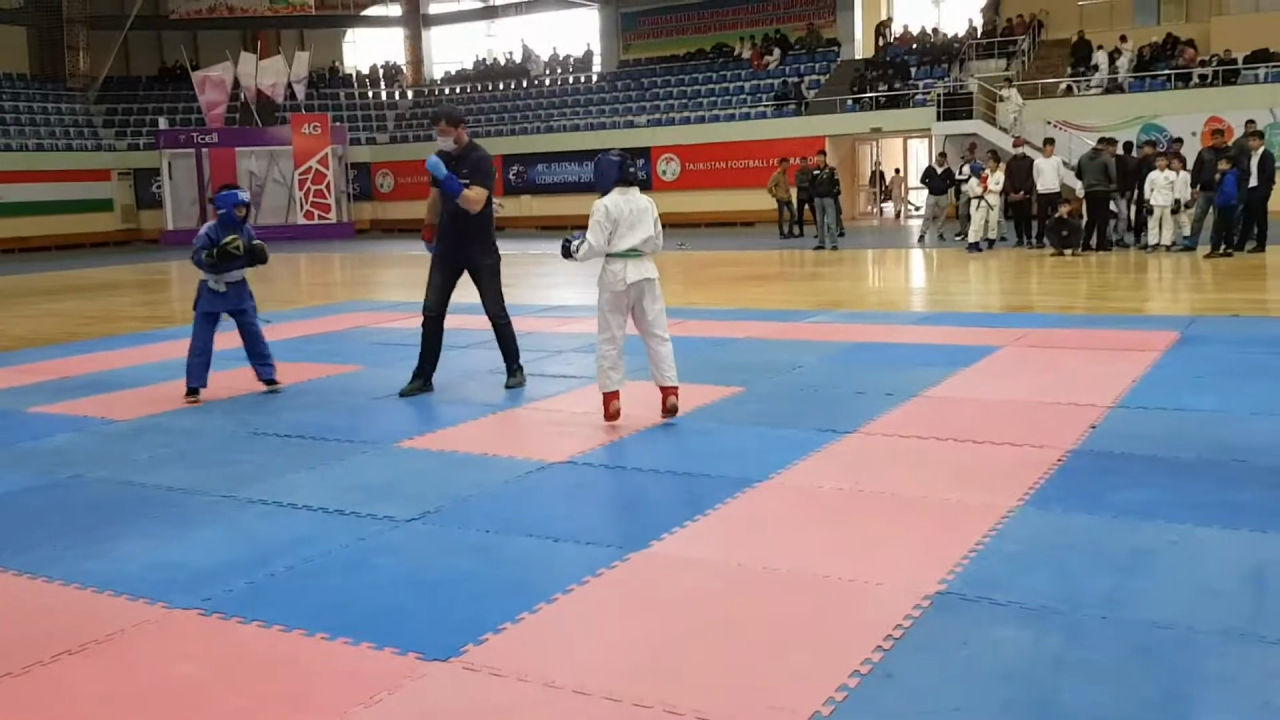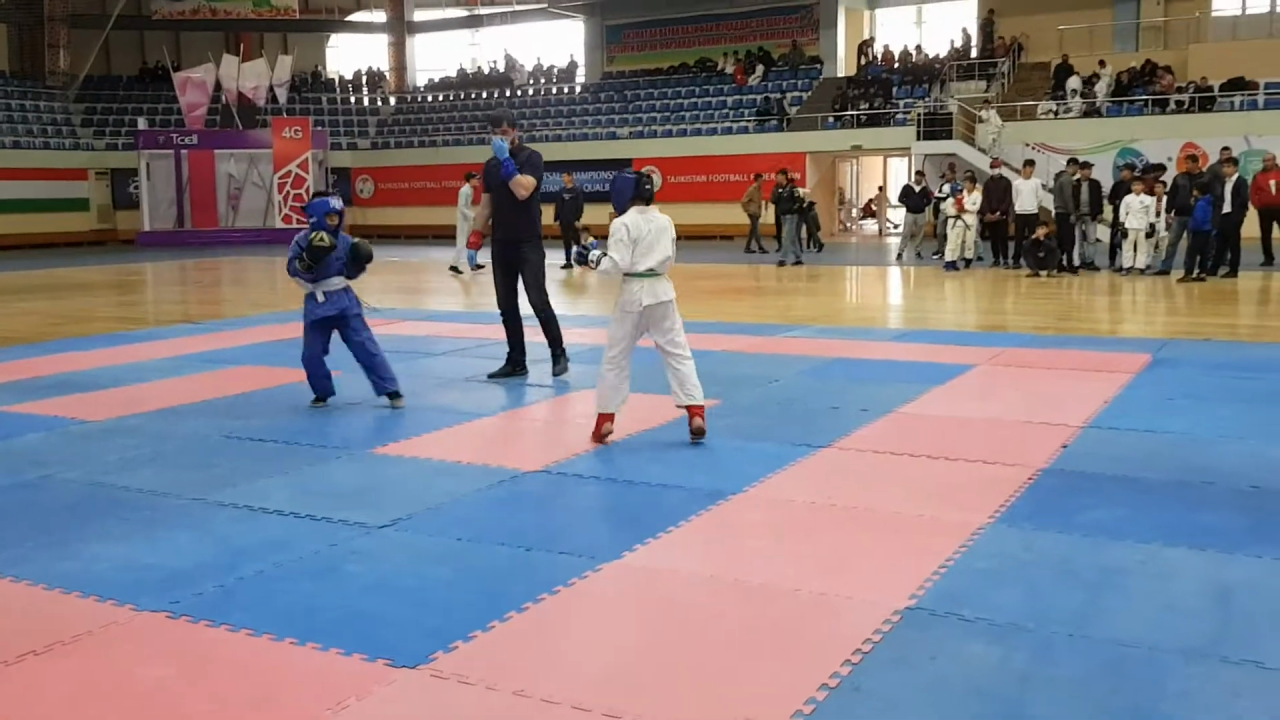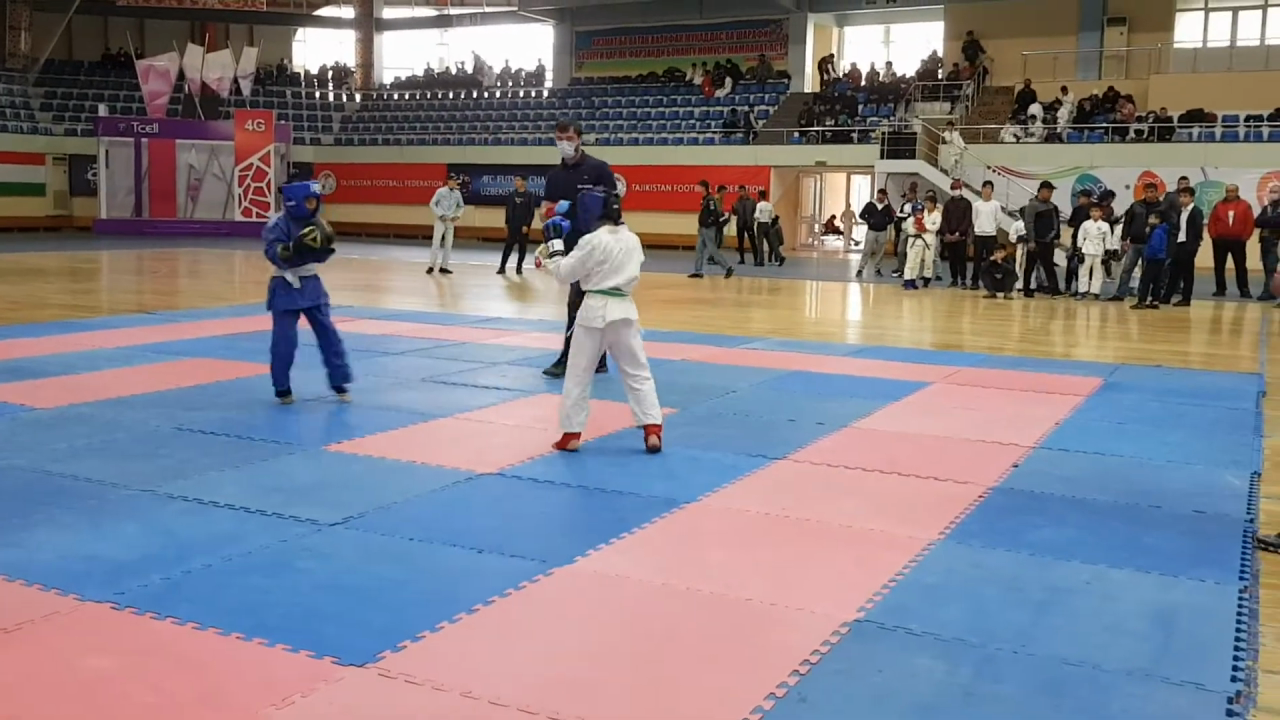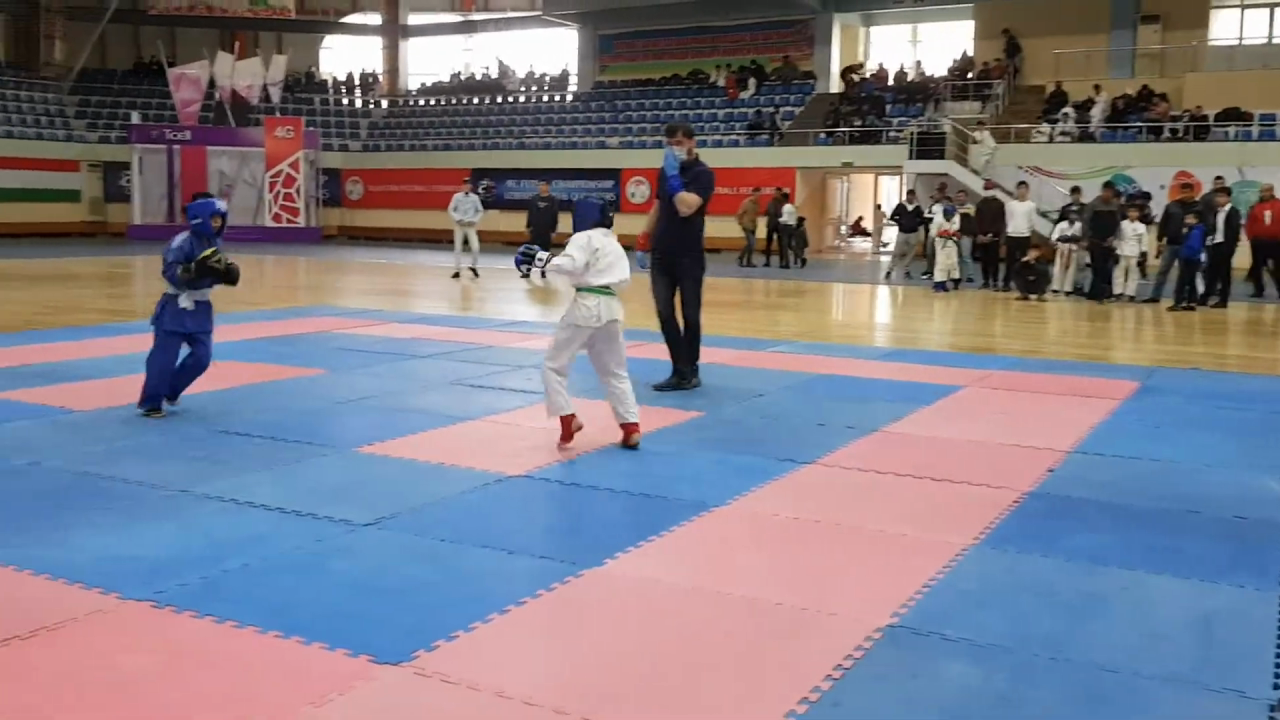
dt=1s
person 1, frame 1
left shoulder: (480, 159)
right shoulder: (442, 158)
left elbow: (474, 204)
left wrist: (446, 177)
right wrist: (428, 234)
left hip: (480, 247)
right hip: (447, 246)
left knee: (495, 311)
right knee: (432, 312)
left ankle: (515, 369)
right ankle: (423, 377)
person 1, frame 2
left shoulder: (531, 158)
right shoulder: (491, 165)
left elbow: (523, 191)
right elbow: (486, 206)
left wrist: (505, 160)
left hip: (528, 242)
right hip: (501, 243)
left knee: (538, 301)
right knee: (507, 306)
left ankle: (559, 355)
right ankle: (516, 362)
person 1, frame 3
left shoulder: (598, 168)
right shoulder: (554, 175)
right elbow: (544, 212)
right wrist: (555, 211)
right hip: (571, 246)
left knee: (576, 303)
right knee: (580, 304)
left ankle: (565, 361)
right ankle: (597, 360)
person 1, frame 4
left shoulder: (703, 174)
right shoulder: (665, 172)
left elbow: (686, 208)
left wrist: (673, 176)
right wrist: (644, 244)
left hip: (689, 256)
right hip: (661, 254)
left knee: (691, 317)
right knee: (665, 315)
left ankle: (692, 369)
right ankle: (681, 373)
person 2, frame 1
left shoulder: (604, 206)
right shoulder: (648, 203)
left elbow: (595, 247)
right elbow: (656, 244)
left wrist: (575, 248)
left hip: (615, 275)
right hip: (644, 272)
left knee: (610, 339)
right knee: (658, 333)
left ankle: (612, 399)
right ankle: (669, 395)
person 2, frame 2
left shoulder: (623, 224)
right shoulder: (665, 222)
left elbow: (617, 263)
left wrist: (593, 257)
left hip: (634, 294)
right hip: (661, 291)
left knee: (616, 357)
right knee: (677, 353)
left ankle: (605, 419)
right ankle: (696, 414)
person 2, frame 3
left shoulder: (591, 241)
right shoulder: (632, 240)
left elbow: (564, 273)
left wrist: (555, 246)
left hip: (595, 312)
right hip: (624, 310)
left knee: (578, 374)
right knee: (638, 373)
left ankle: (571, 434)
right ankle: (652, 430)
person 2, frame 4
left shoulder: (584, 239)
right shoulder: (616, 246)
left elbow: (571, 266)
right elbow: (620, 278)
left wrist: (542, 259)
left hip: (584, 309)
right hip: (611, 309)
left knee: (555, 364)
right knee: (615, 371)
left ankle: (568, 418)
right ankle: (631, 428)
person 3, frame 1
left shoulder: (246, 230)
right shoulder: (209, 231)
left elbow: (249, 260)
right elbow: (198, 258)
left wrist: (257, 255)
right wrist: (219, 254)
left hip: (238, 289)
right hip: (212, 292)
left knee: (253, 334)
right knee: (202, 339)
left ankle: (267, 376)
right ankle: (193, 386)
person 3, frame 2
left shoulder: (344, 240)
right shoulder: (303, 241)
left elbow: (349, 273)
right elbow: (294, 270)
left wrist: (359, 261)
right wrist: (310, 257)
left hip: (343, 298)
right hip: (317, 302)
left knee: (364, 344)
right knee: (312, 353)
left ankle: (390, 390)
right ankle: (322, 393)
person 3, frame 3
left shoulder: (313, 223)
right shoulder: (278, 224)
left elbow: (319, 256)
right elbow: (274, 253)
left wrist: (325, 243)
right wrist: (297, 246)
left hip: (310, 285)
right hip: (286, 288)
left knee: (328, 334)
right knee: (285, 338)
left ankle: (339, 382)
right ankle: (282, 387)
person 3, frame 4
left shoulder: (215, 243)
right shoulder: (181, 243)
right elbow: (171, 274)
left wrist: (224, 274)
right wrist: (197, 268)
left hip: (201, 307)
right hip: (176, 307)
left knee: (201, 357)
right knee: (163, 357)
left ankle: (170, 390)
right ankle: (151, 401)
